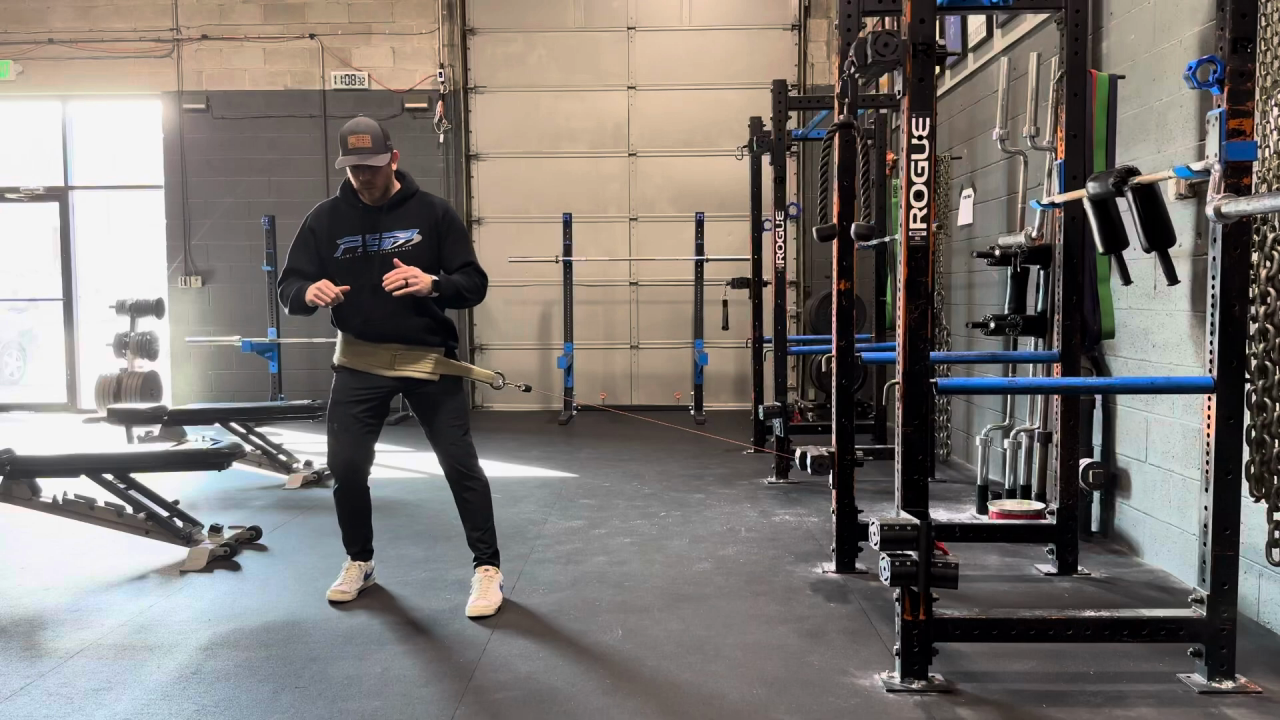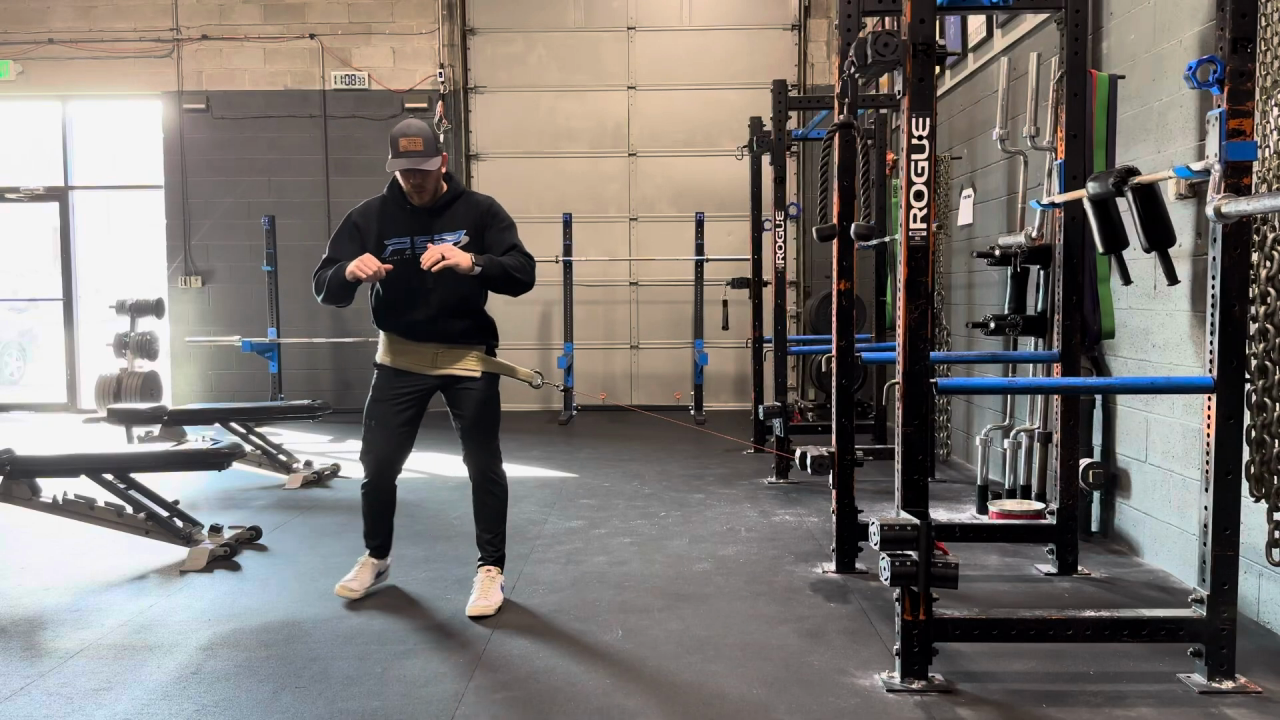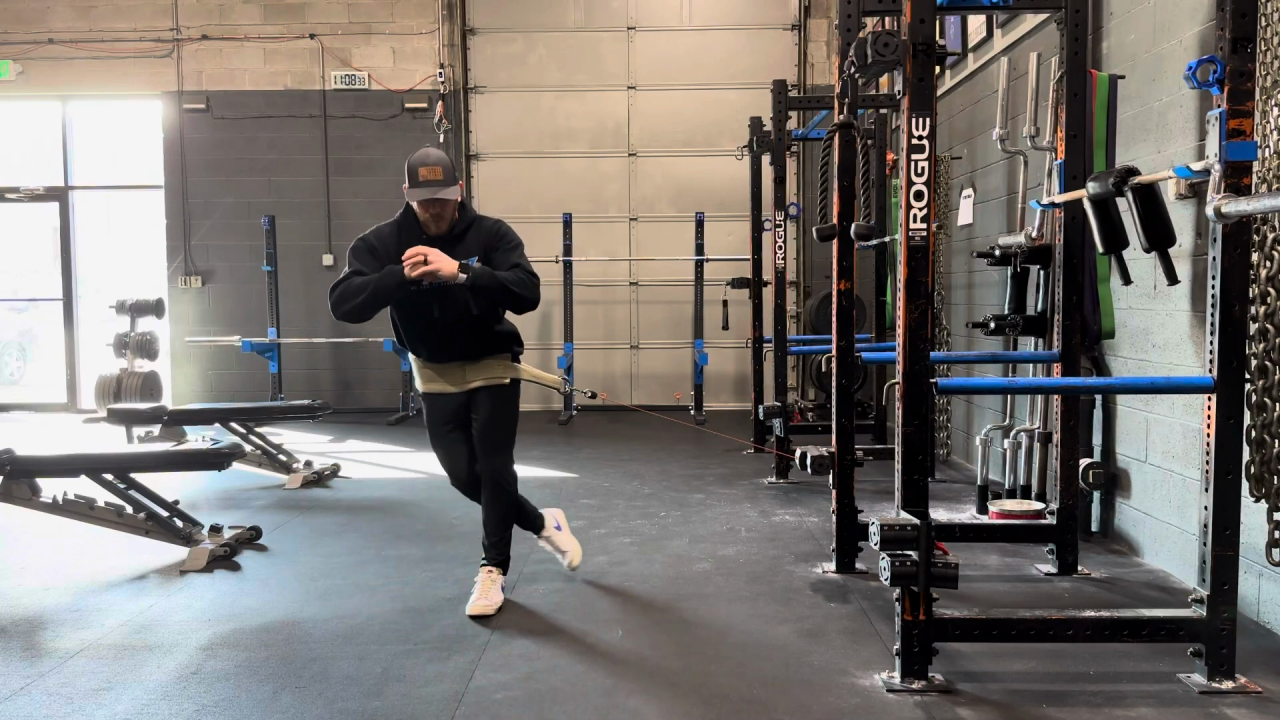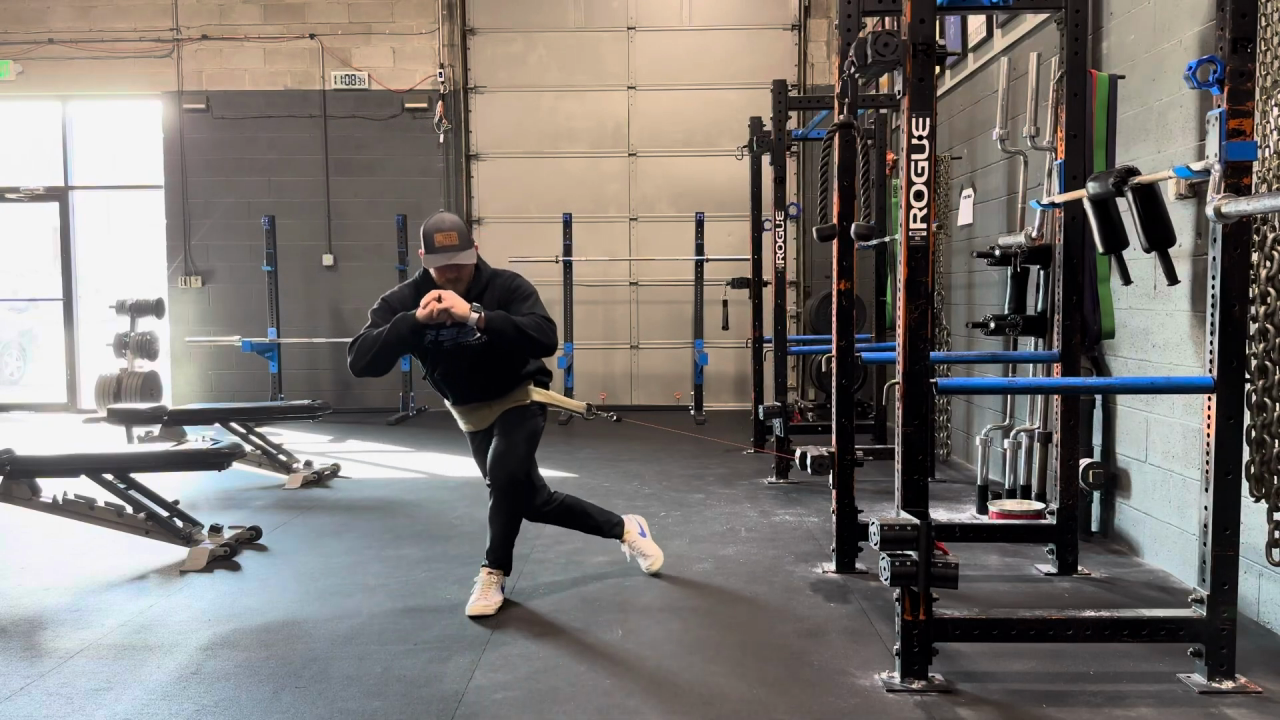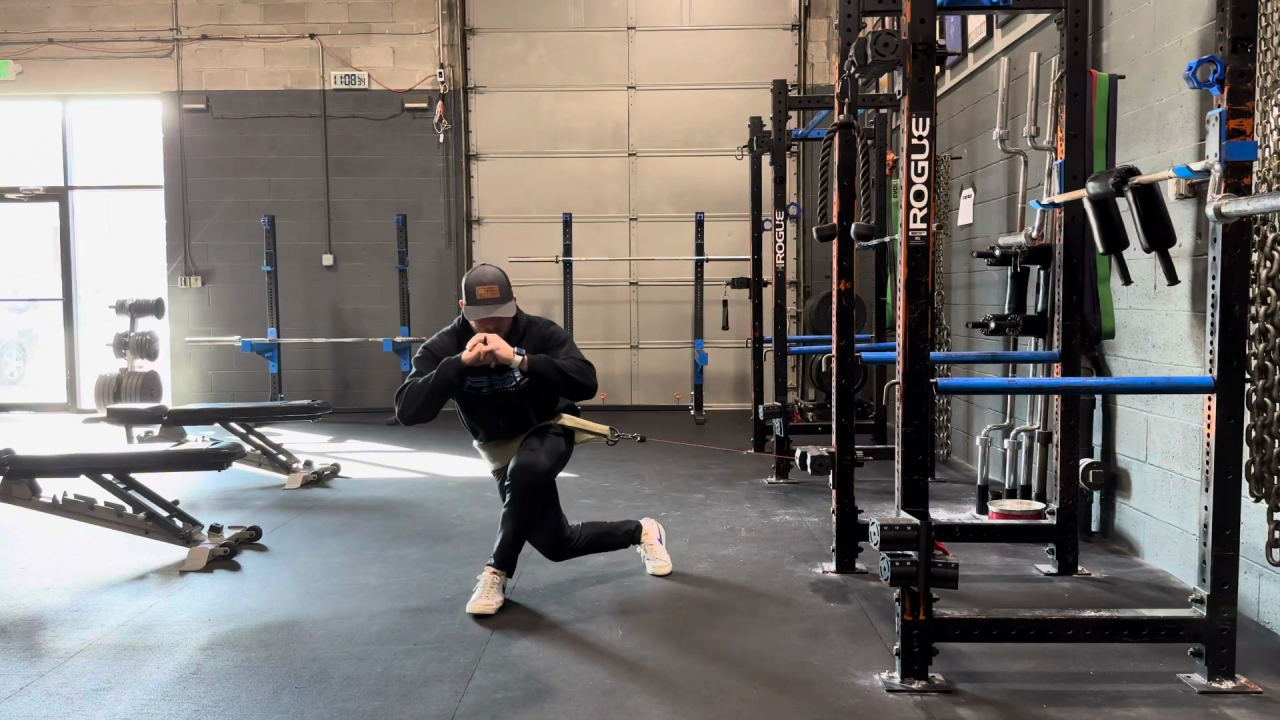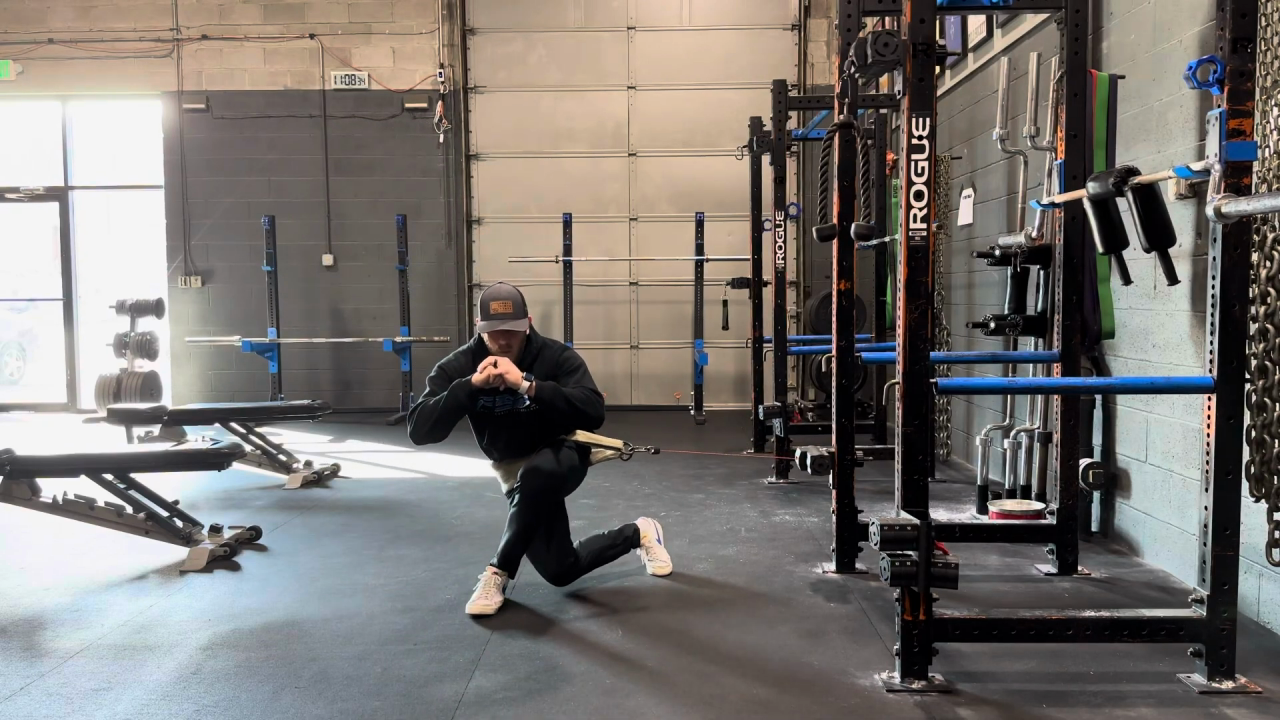
dt=0.4s
person 1, frame 1
left shoulder: (433, 213)
right shoulder: (325, 219)
left elbow: (474, 286)
right elbow: (288, 289)
left wrist: (432, 285)
right wrist: (309, 292)
right hip: (360, 361)
left knee: (460, 463)
right knee: (345, 467)
left ankle: (487, 569)
right ankle: (359, 562)
person 1, frame 2
left shoulder: (480, 211)
right shoulder: (370, 217)
left elbow: (522, 275)
right elbow: (324, 288)
left wrist: (471, 262)
right wrist: (350, 271)
left hip: (468, 355)
right hip: (401, 356)
left knee: (484, 464)
right knee: (378, 463)
left ankle: (490, 570)
right ankle: (376, 556)
person 1, frame 3
left shoulder: (490, 233)
right shoulder: (380, 243)
left elbow: (526, 295)
right elbow: (343, 306)
left wrist: (459, 272)
right wrist: (398, 272)
left hip: (491, 364)
right hip: (437, 375)
left knee: (493, 468)
right knee: (466, 476)
left ankle: (493, 571)
right ankle: (543, 523)
person 1, frame 4
left shoulder: (507, 286)
right shoulder: (402, 302)
left elbow: (546, 340)
right elbow: (360, 363)
left wrist: (475, 316)
right wrist: (413, 320)
left hip: (519, 397)
right hip: (472, 413)
left knee: (507, 470)
right knee: (533, 501)
left ankle: (493, 574)
right ankle: (625, 528)
person 1, frame 5
left shoulder: (542, 333)
right shoulder: (443, 347)
left elbow: (586, 383)
right elbow: (407, 411)
left wrist: (518, 359)
right wrist: (460, 363)
left hip: (547, 431)
right hip: (500, 450)
left knee: (526, 472)
right knee: (556, 544)
left ankle: (496, 573)
right ankle: (641, 531)
person 1, frame 6
left shoulder: (557, 356)
right shoulder: (458, 367)
left elbow: (593, 413)
right elbow: (419, 431)
left wrist: (526, 384)
right wrist: (470, 385)
left hip: (562, 454)
right hip: (514, 472)
left knee: (537, 478)
right knee: (560, 571)
left ankle: (498, 573)
right ankle: (638, 533)
